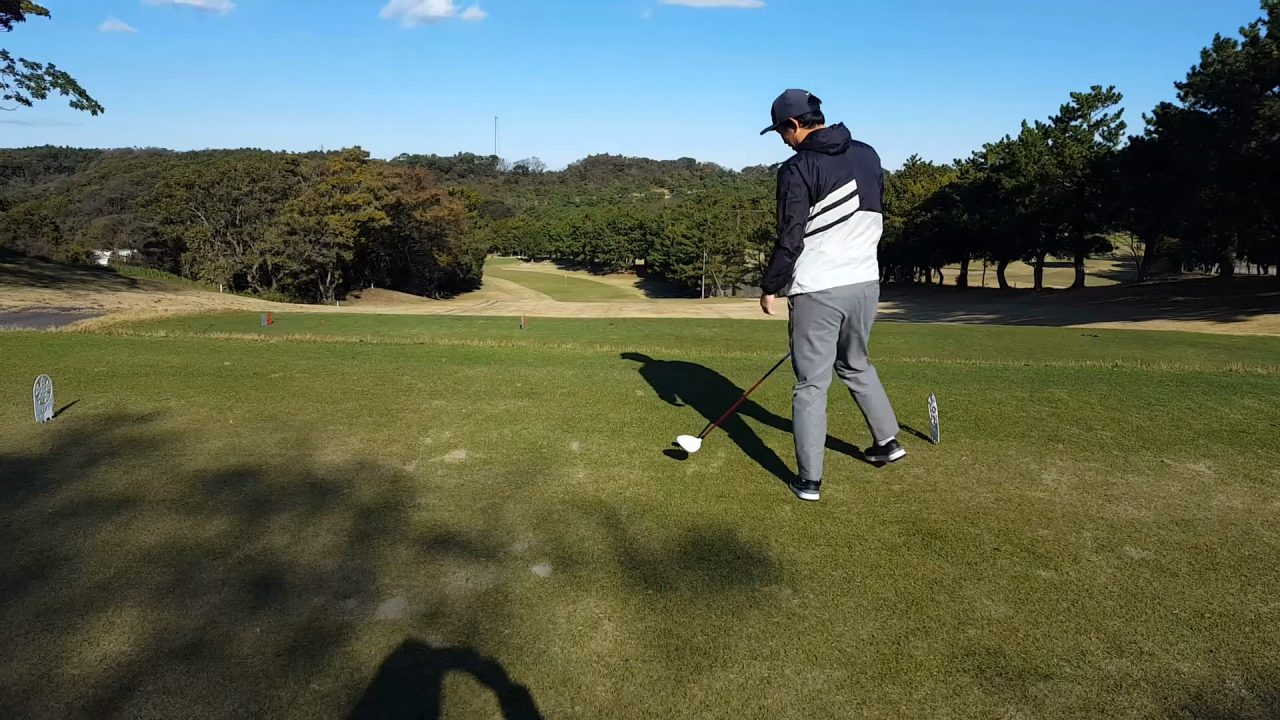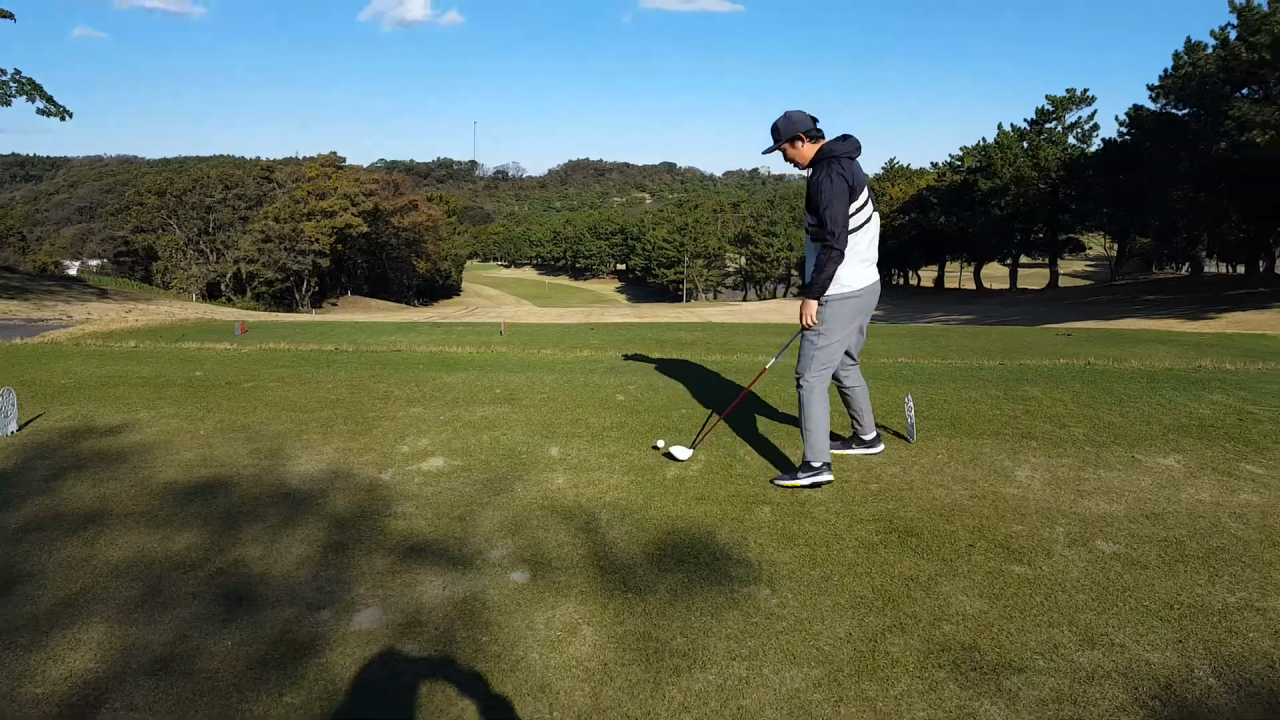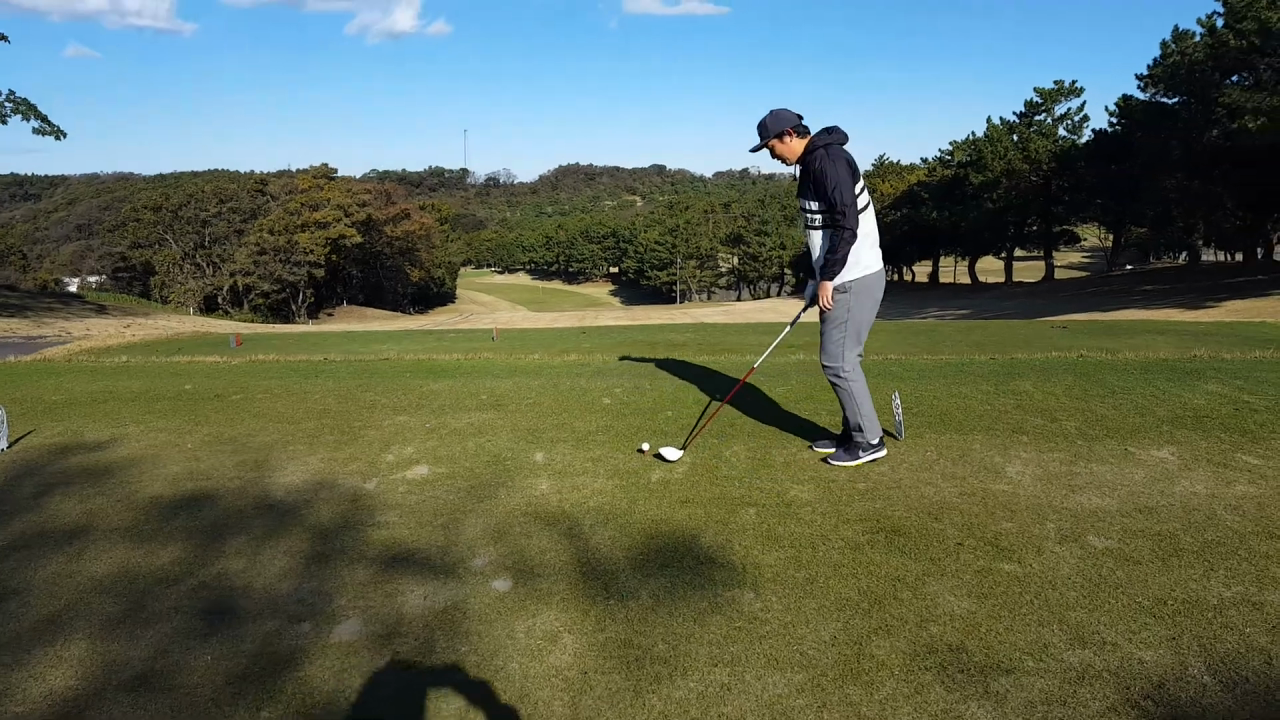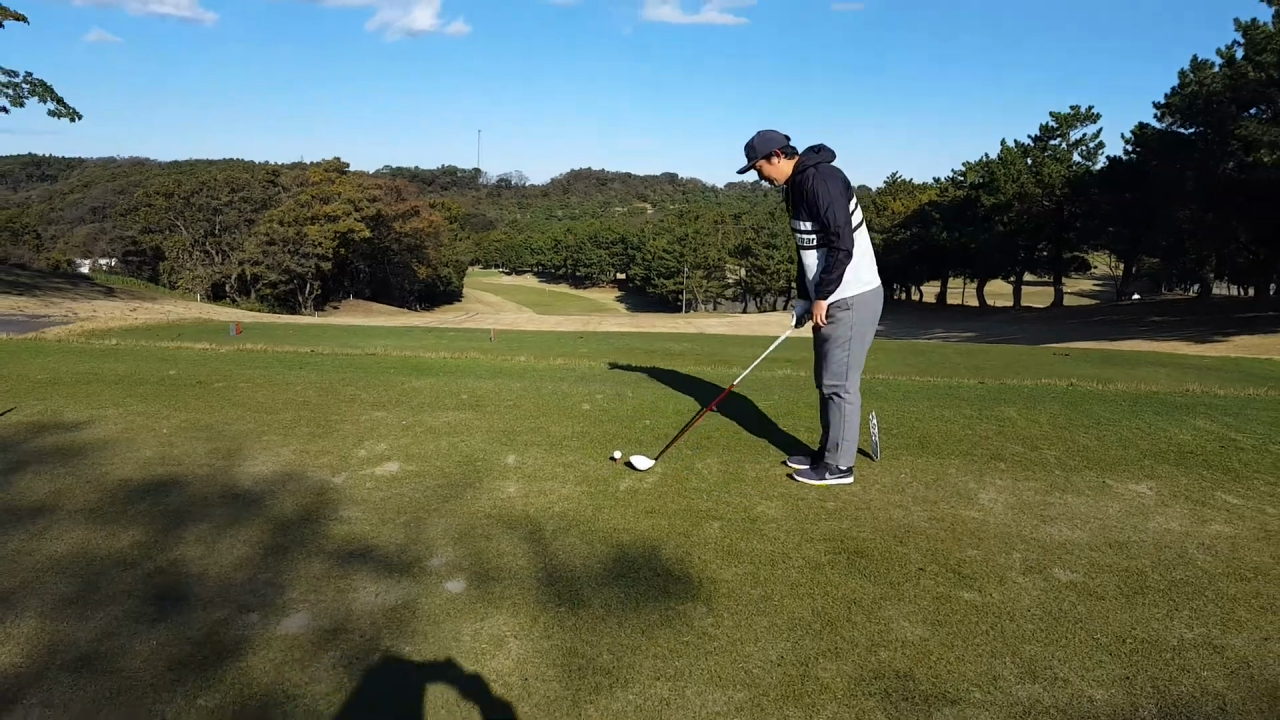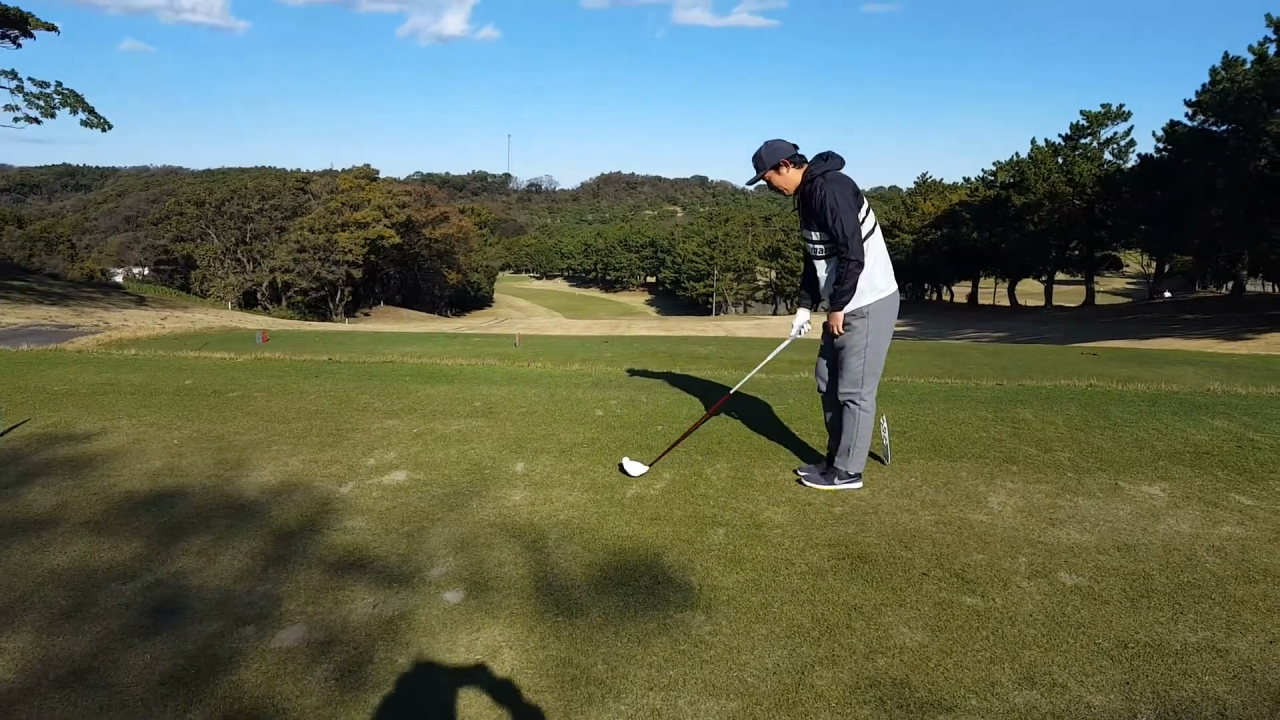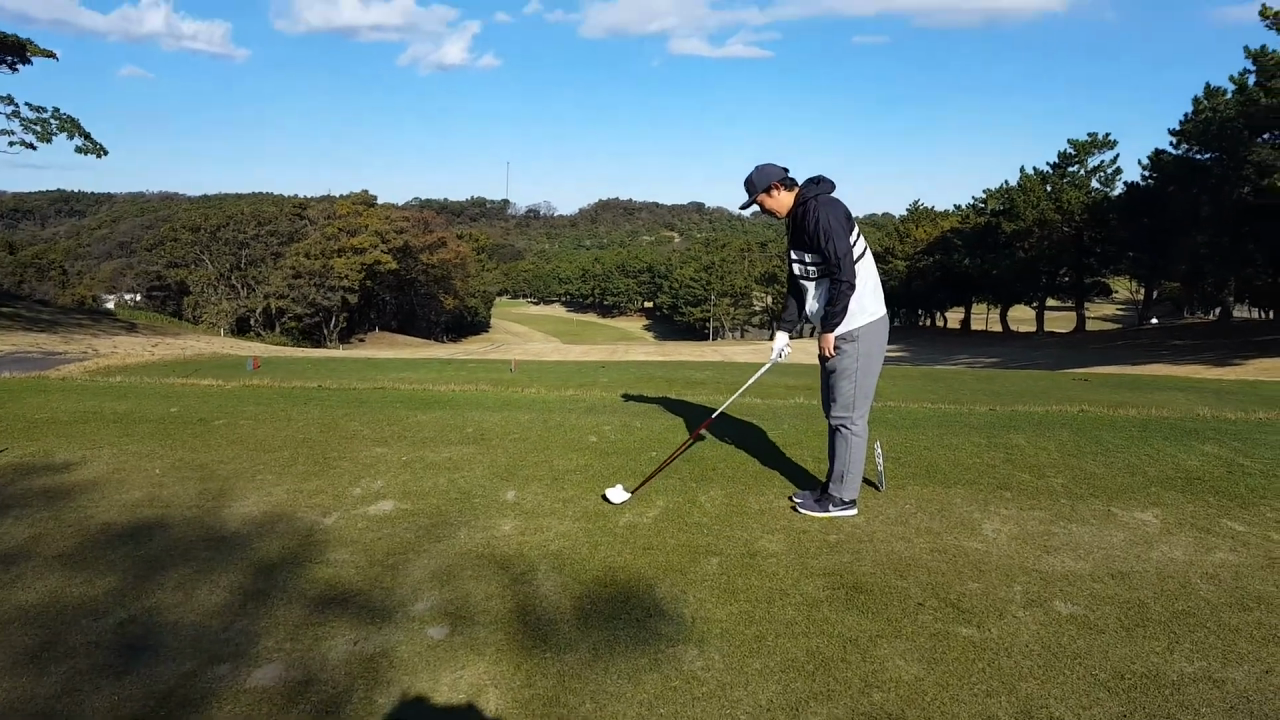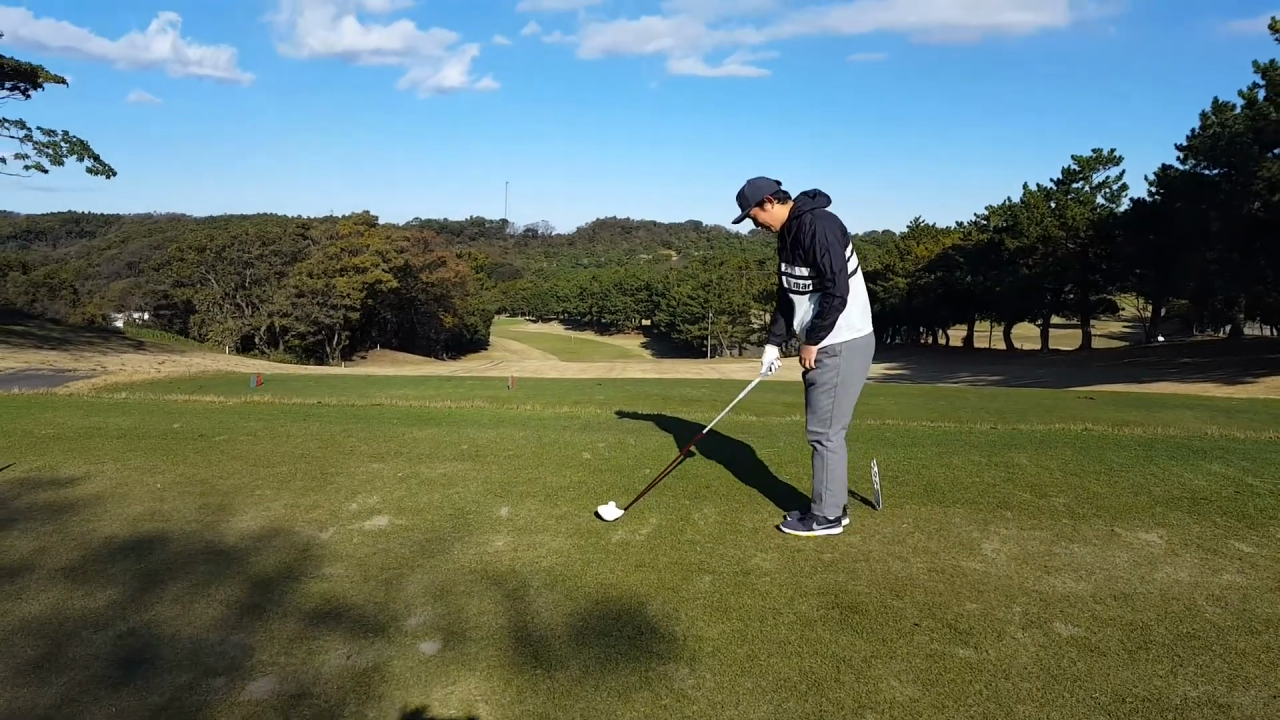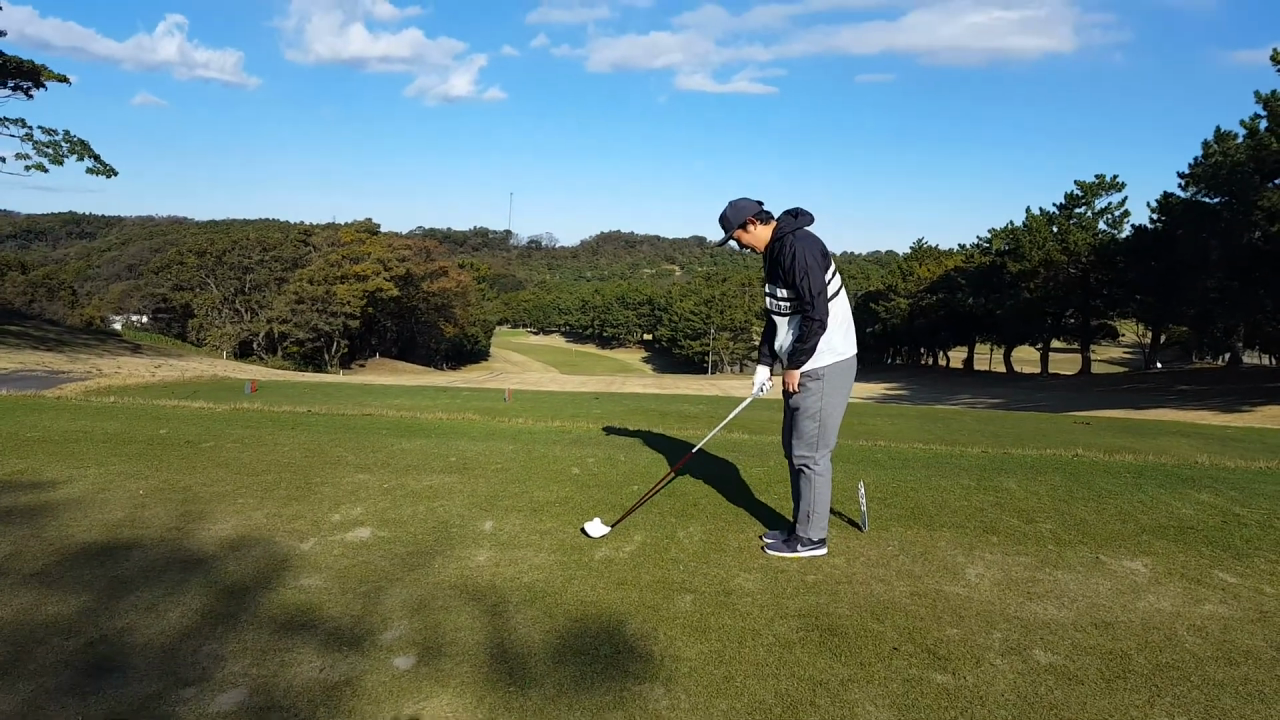
dt=0.3s
person 1, frame 1
left shoulder: (796, 169)
right shoulder: (867, 155)
left elbow: (789, 239)
right elbow: (874, 222)
left wrist: (770, 288)
left hip: (817, 291)
right hip: (864, 284)
left knee: (811, 386)
right knee: (856, 365)
left ankle: (810, 479)
right ankle: (887, 440)
person 1, frame 2
left shoulder: (828, 174)
right shoulder: (841, 166)
left elbow: (833, 244)
left wrist: (811, 295)
left hip: (841, 291)
right hip: (860, 285)
left knee: (812, 376)
right knee: (841, 364)
left ankle: (814, 464)
right ankle: (866, 435)
person 1, frame 3
left shoulder: (828, 160)
right shoulder: (813, 164)
left elbow: (847, 226)
left wrist: (826, 278)
right wrist: (817, 278)
left hip: (853, 279)
right hip: (849, 276)
left knee: (838, 362)
right knee: (844, 358)
left ankle: (869, 440)
right ankle: (855, 432)
person 1, frame 4
left shoulder: (822, 180)
right shoulder: (795, 188)
left elbow: (842, 246)
left wrist: (821, 297)
right wrist: (804, 297)
left hip: (852, 296)
right hip: (833, 296)
left knee: (839, 382)
right knee: (827, 379)
left ankle: (839, 465)
right ankle: (827, 452)
person 1, frame 5
left shoulder: (831, 189)
right shoulder: (807, 195)
left elbow: (853, 255)
right elbow: (814, 257)
left wrist: (837, 308)
right wrist: (806, 306)
left hip: (867, 303)
right hip: (845, 303)
left knee: (855, 390)
right knee: (828, 380)
left ankle: (848, 470)
right ankle: (837, 456)
person 1, frame 6
left shoulder: (824, 211)
right shoulder: (796, 220)
left elbow: (845, 277)
right elbow: (797, 282)
left wrist: (828, 328)
right wrist: (784, 330)
left hip: (857, 327)
right hip: (838, 327)
left knee: (848, 414)
right knee: (835, 411)
left ankle: (843, 498)
right ankle: (834, 487)
person 1, frame 7
left shoulder: (819, 226)
right shoulder: (789, 234)
left elbow: (837, 293)
right elbow: (787, 294)
left wrist: (811, 341)
right wrist: (773, 343)
left hip: (842, 342)
right hip: (825, 343)
left knee: (824, 429)
right knee: (822, 427)
left ankle: (826, 516)
right ankle: (833, 506)
person 1, frame 8
left shoulder: (799, 247)
right shoulder: (775, 252)
left elbow: (817, 316)
right elbow: (776, 315)
left wrist: (793, 365)
right wrist: (765, 363)
left hip: (824, 365)
right hip: (804, 363)
left knee: (811, 453)
right knee: (794, 449)
left ankle: (812, 538)
right ankle: (802, 525)
